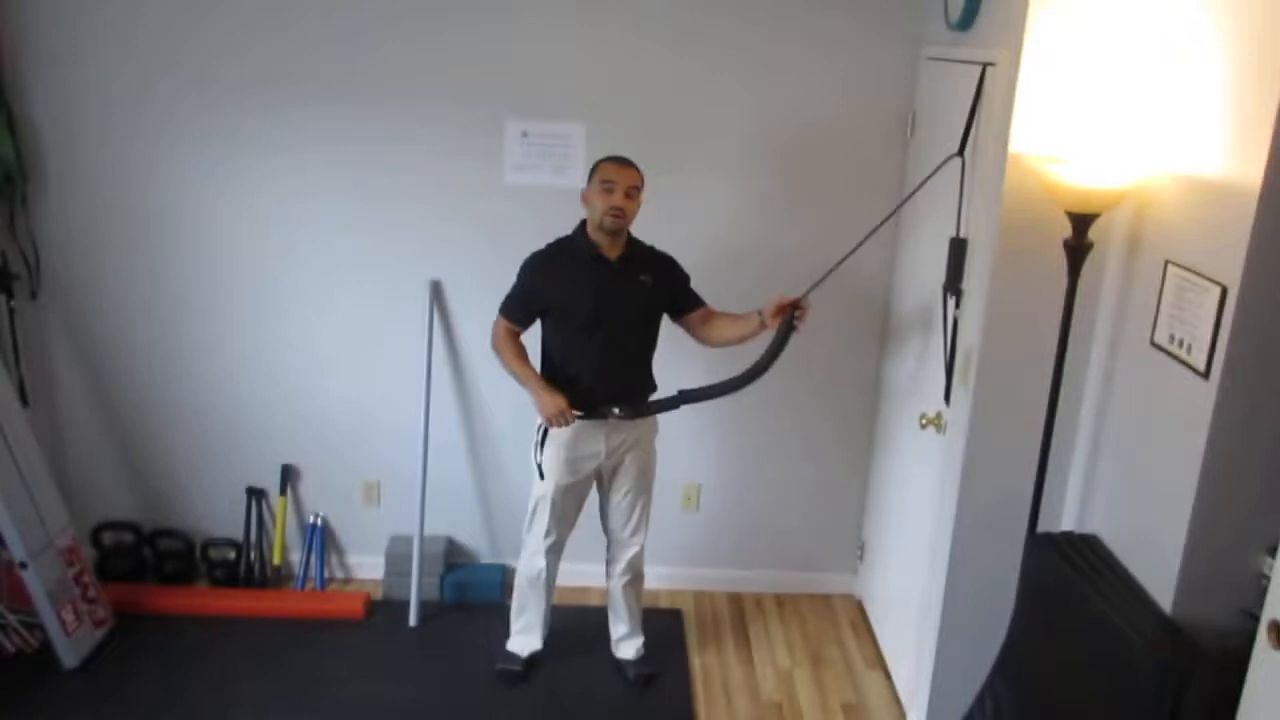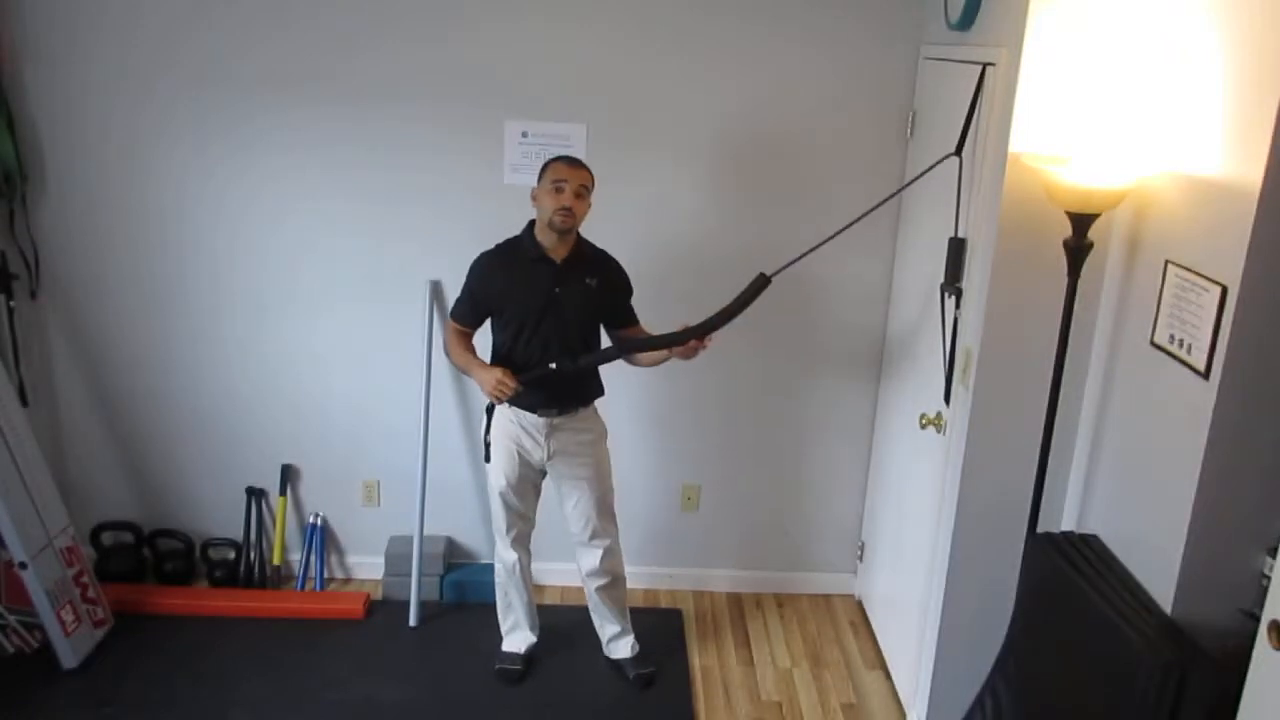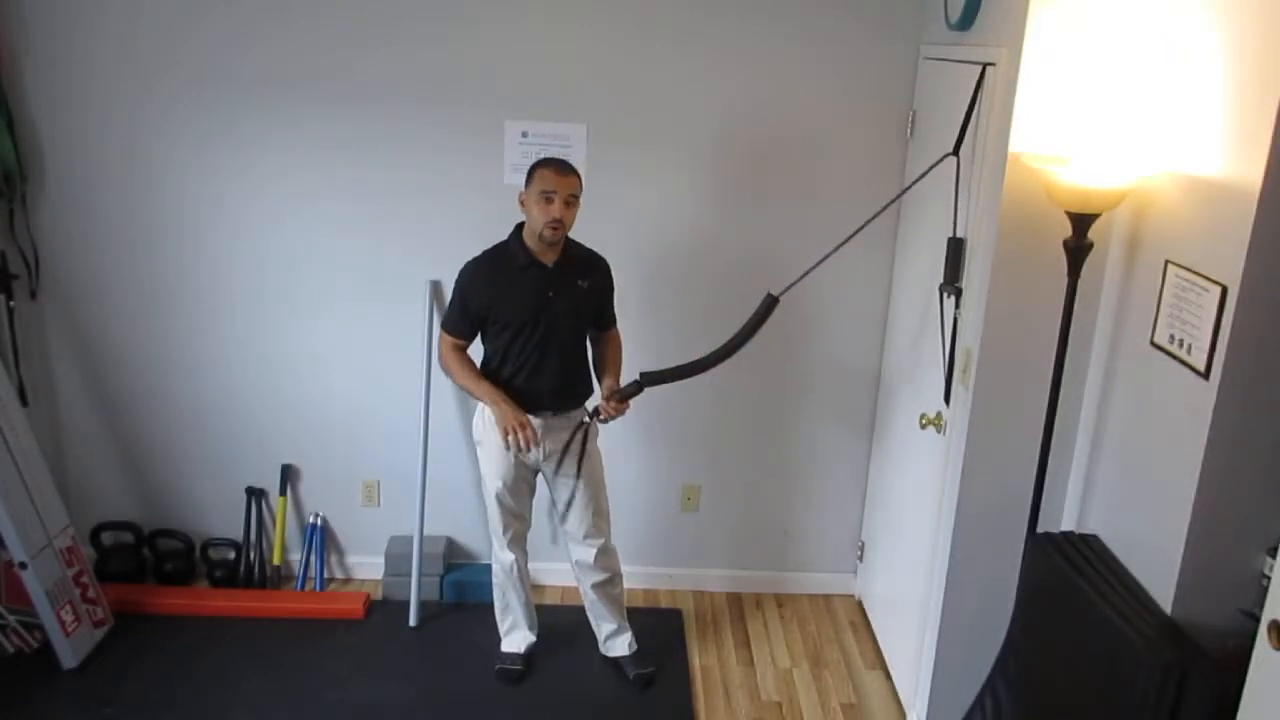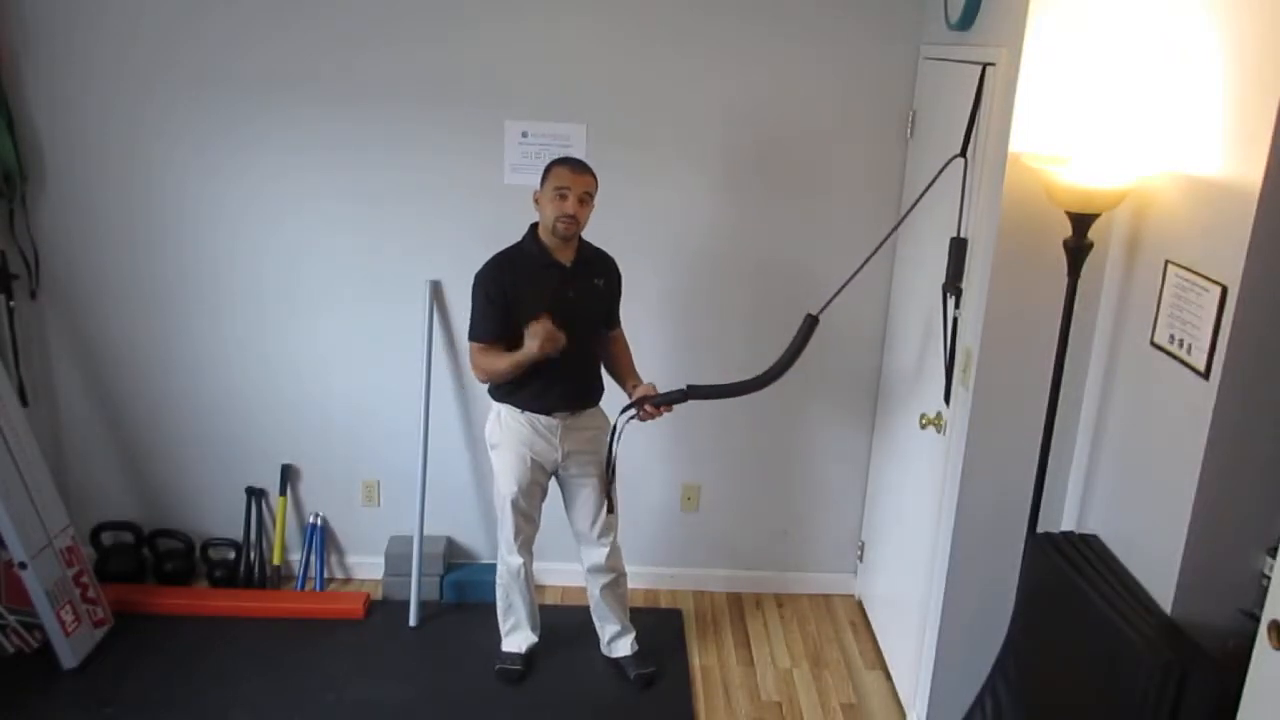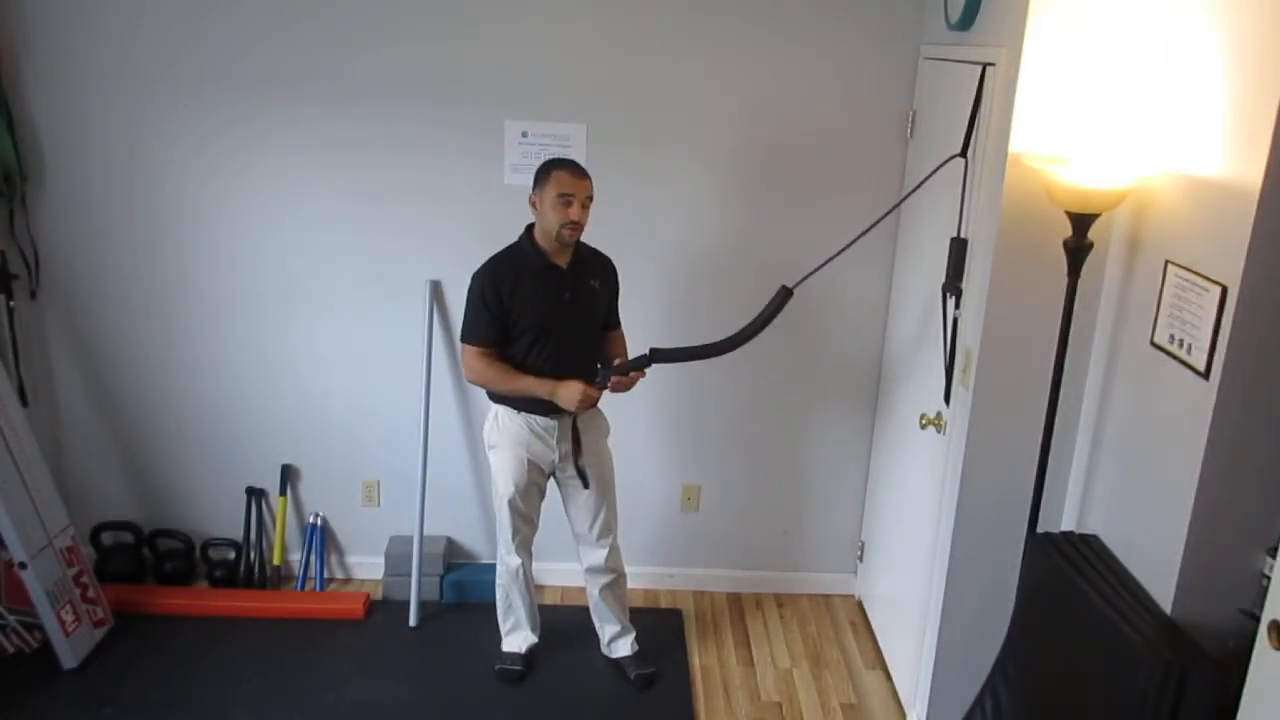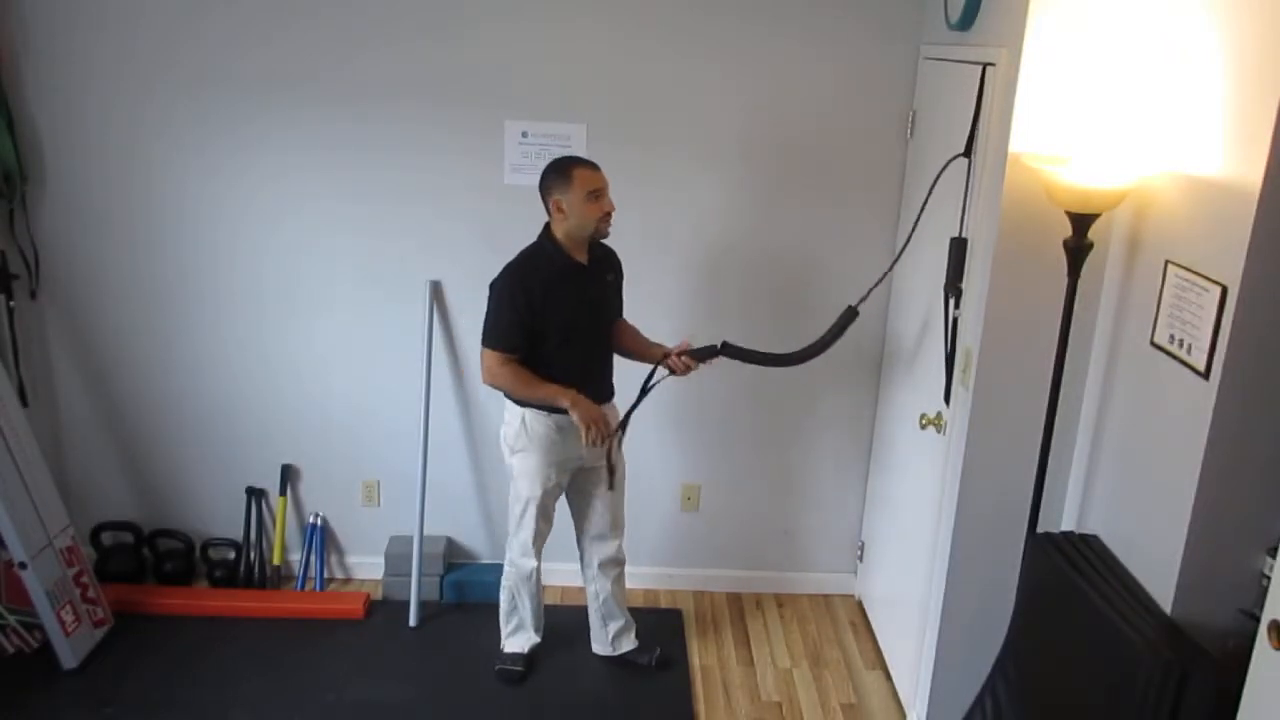
dt=0.7s
person 1, frame 1
left shoulder: (658, 268)
right shoulder: (548, 264)
left elbow: (706, 325)
right elbow: (504, 333)
left wrist: (763, 320)
right wrist: (538, 389)
left hip: (633, 428)
right hip: (568, 428)
left knee: (628, 544)
right knee: (543, 542)
left ankle: (628, 645)
right ankle: (523, 641)
person 1, frame 2
left shoulder: (605, 270)
right shoulder: (495, 264)
left elbow: (632, 343)
right elbow: (455, 333)
left wrist: (676, 347)
right wrist: (479, 369)
left hip: (579, 424)
right hip: (512, 422)
left knee: (599, 541)
right knee: (512, 541)
left ankle: (621, 644)
right ankle: (517, 639)
person 1, frame 3
left shoulder: (593, 269)
right shoulder: (483, 272)
left elbow: (606, 336)
right elbow: (450, 351)
left wrist: (610, 385)
right wrist: (499, 405)
left hip: (572, 423)
right hip: (504, 426)
left knee: (592, 541)
right knee: (508, 544)
left ankle: (618, 642)
right ankle: (516, 639)
person 1, frame 4
left shoulder: (603, 268)
right shoulder: (501, 272)
right elbow: (482, 366)
left wrist: (633, 385)
right wrist: (528, 351)
left hip: (586, 423)
right hip: (519, 425)
left knee: (601, 543)
right knee: (515, 544)
left ankle: (619, 642)
right ankle: (517, 640)
person 1, frame 5
left shoulder: (601, 268)
right shoulder: (497, 275)
right elbow: (475, 366)
left wrist: (620, 367)
right wrist: (553, 389)
left hip: (585, 424)
right hip: (518, 426)
left knee: (601, 544)
right knee: (515, 546)
left ankle: (619, 642)
right ankle: (517, 639)
person 1, frame 6
left shoulder: (607, 262)
right shoulder: (520, 278)
right elbow: (494, 369)
left wrist: (662, 354)
right wrist: (569, 400)
left hip: (599, 423)
right hip: (539, 428)
left knee: (605, 543)
right knee: (526, 547)
left ankle: (614, 640)
right ankle: (518, 641)
